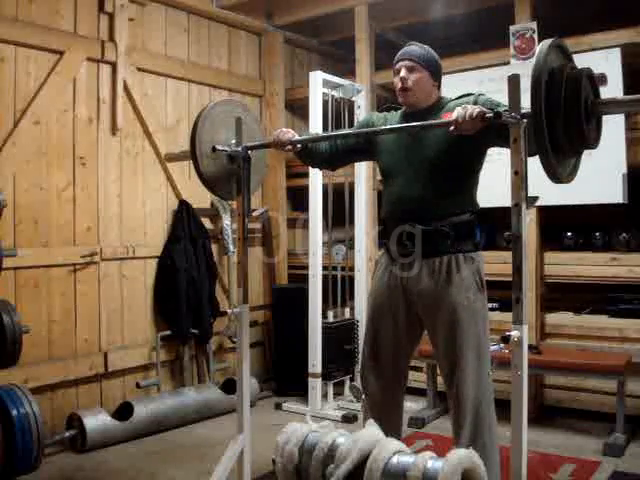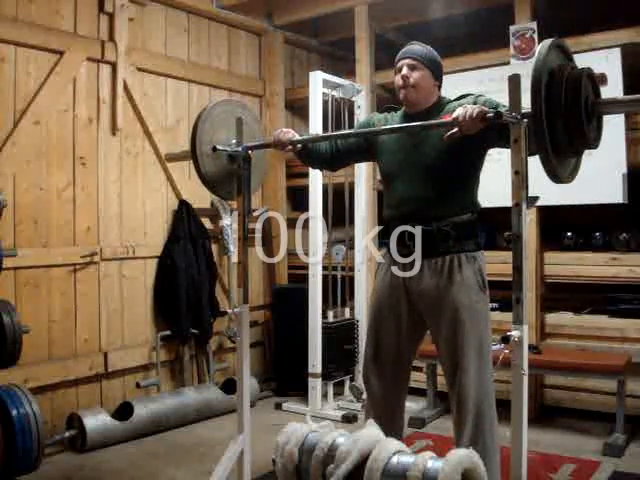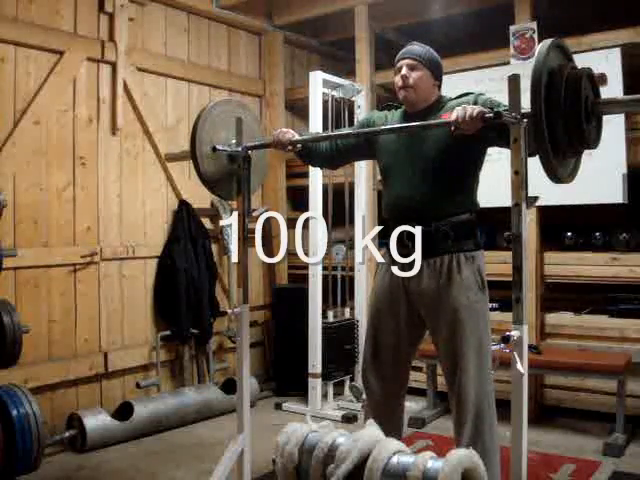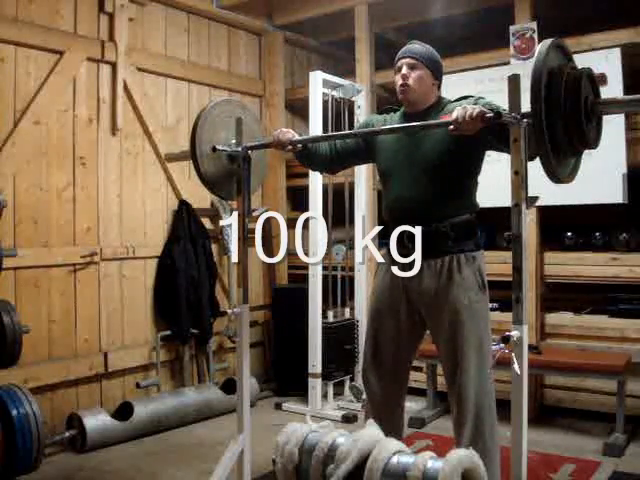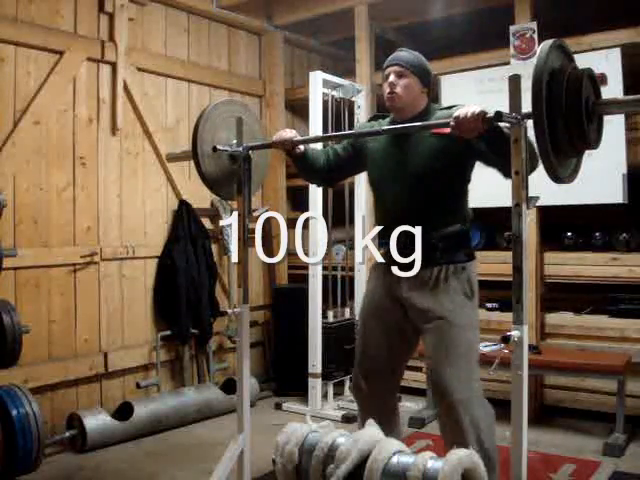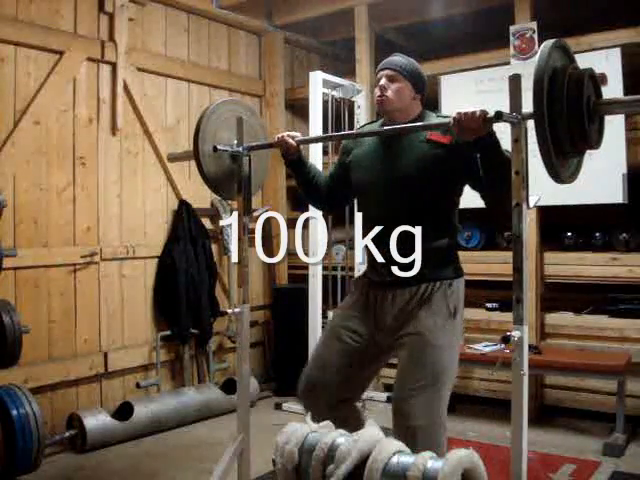
dt=0.4s
person 1, frame 1
left shoulder: (468, 108)
right shoulder: (379, 125)
right elbow: (329, 153)
left wrist: (485, 117)
right wrist: (295, 143)
left hip: (450, 262)
right hip: (393, 262)
left knee: (467, 381)
right knee: (378, 376)
person 1, frame 2
left shoulder: (468, 111)
right shoulder: (379, 126)
right elbow: (331, 154)
left wrist: (486, 118)
right wrist: (297, 144)
left hip: (452, 262)
right hip: (395, 263)
left knee: (469, 381)
right knee: (380, 376)
person 1, frame 3
left shoulder: (467, 108)
right shoulder: (380, 124)
right elbow: (331, 152)
left wrist: (484, 118)
right wrist: (297, 143)
left hip: (452, 261)
right hip: (395, 261)
left knee: (468, 381)
right knee: (380, 375)
person 1, frame 4
left shoulder: (467, 112)
right shoulder: (380, 127)
right elbow: (330, 157)
left wrist: (486, 118)
right wrist: (296, 145)
left hip: (453, 263)
right hip: (396, 263)
left knee: (469, 383)
right knee: (380, 377)
person 1, frame 5
left shoulder: (456, 125)
right shoulder: (370, 132)
left elbow: (523, 164)
right elbow: (328, 170)
left wrist: (487, 130)
right wrist: (298, 150)
left hip: (444, 274)
right hip: (389, 272)
left knee: (456, 391)
right knee: (372, 386)
person 1, frame 6
left shoulder: (451, 136)
right shoulder: (359, 142)
left elbow: (502, 198)
right elbow: (329, 199)
left wrist: (484, 139)
right wrist: (295, 160)
left hip: (428, 291)
right hip: (371, 288)
left knee: (415, 416)
right knee: (318, 394)
